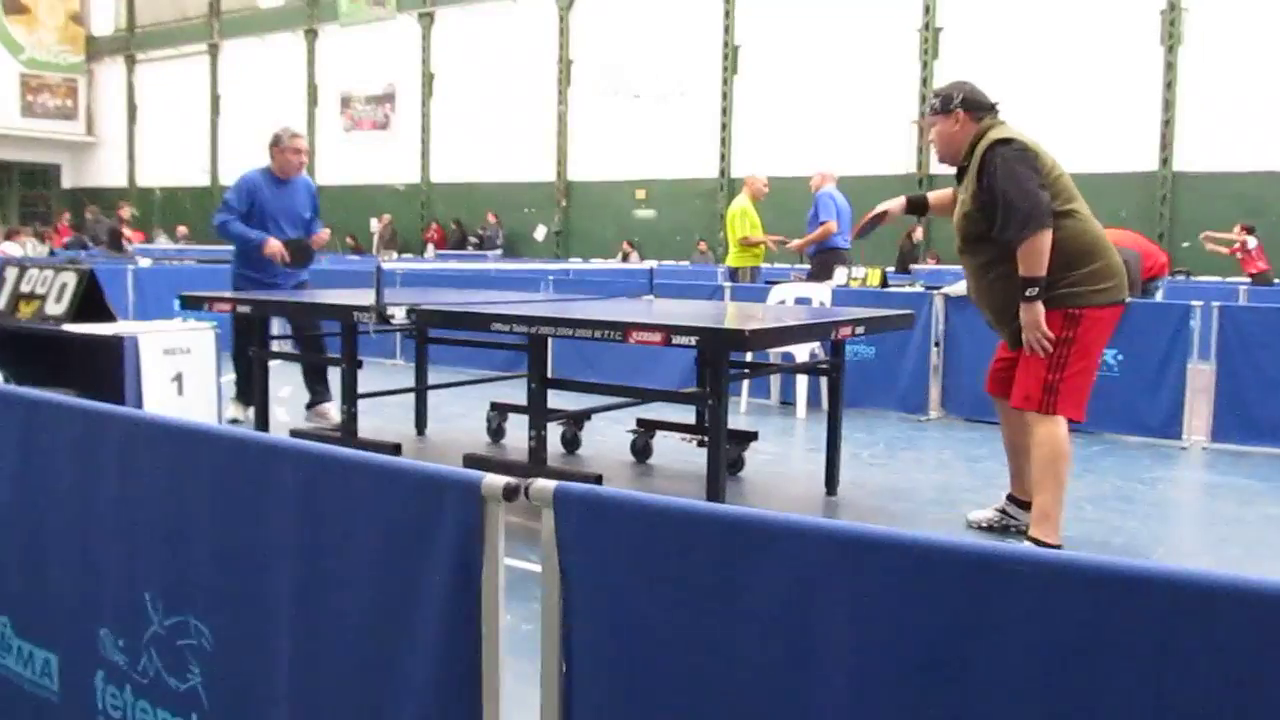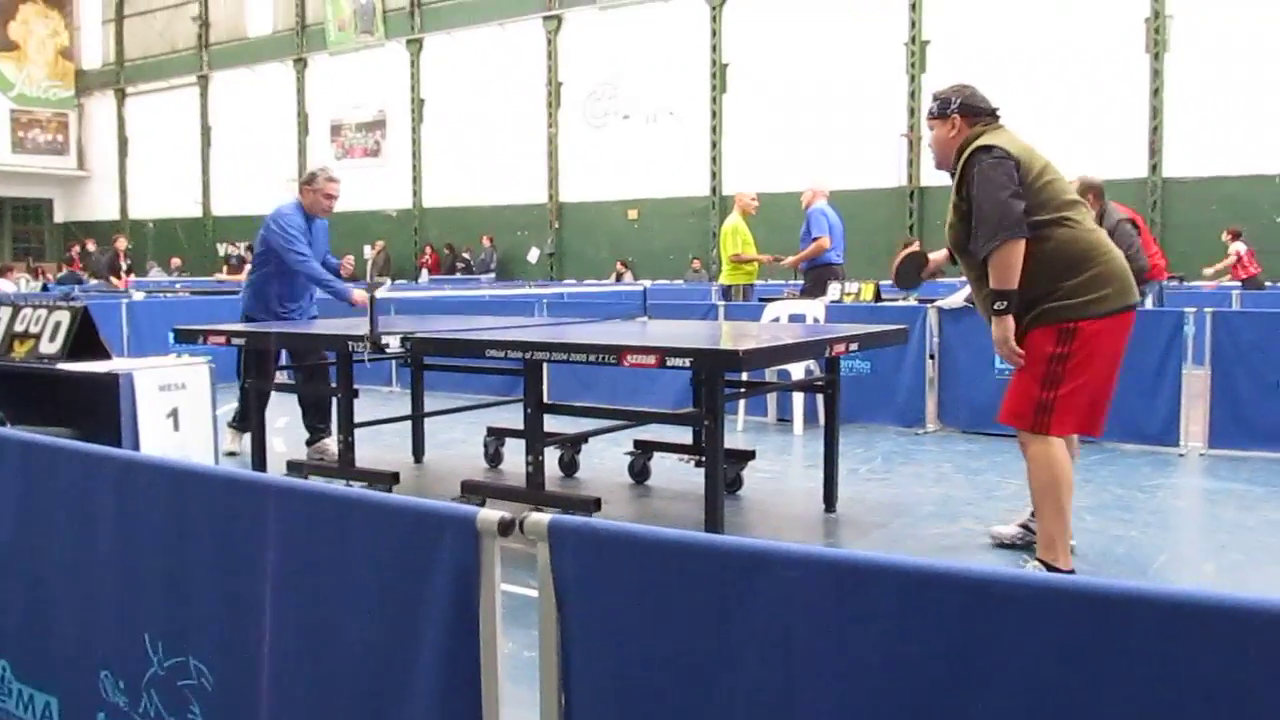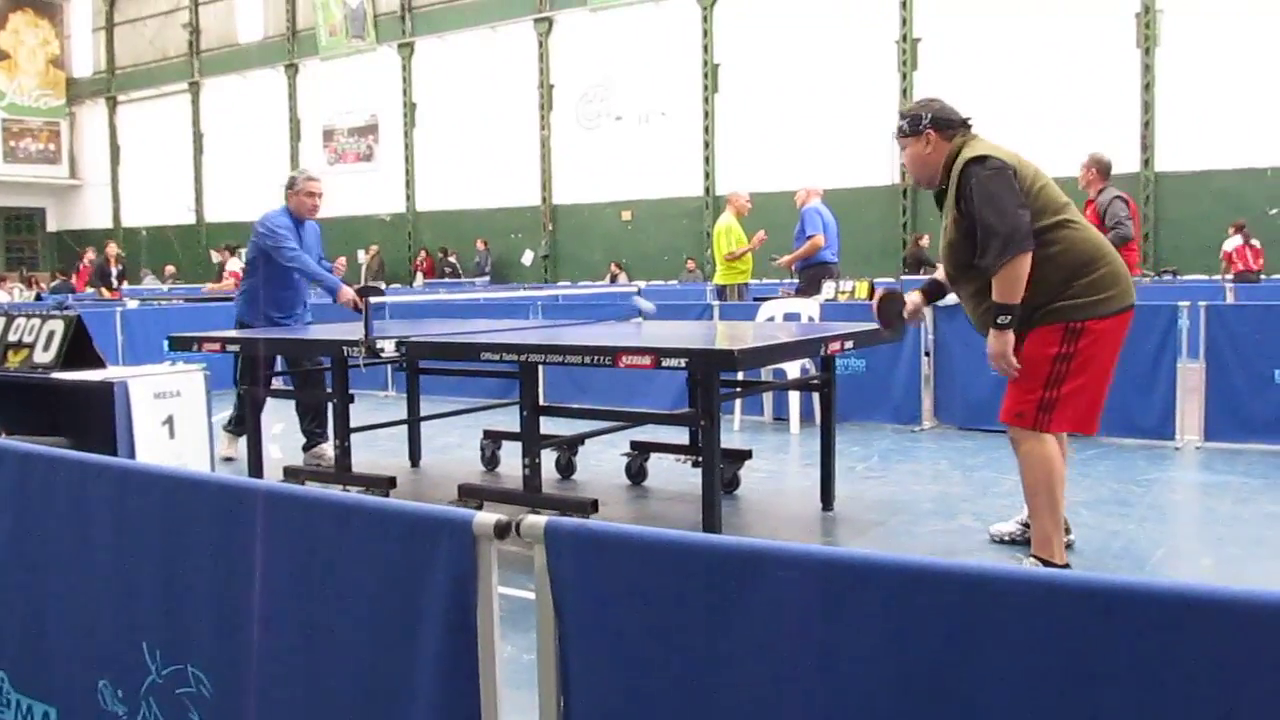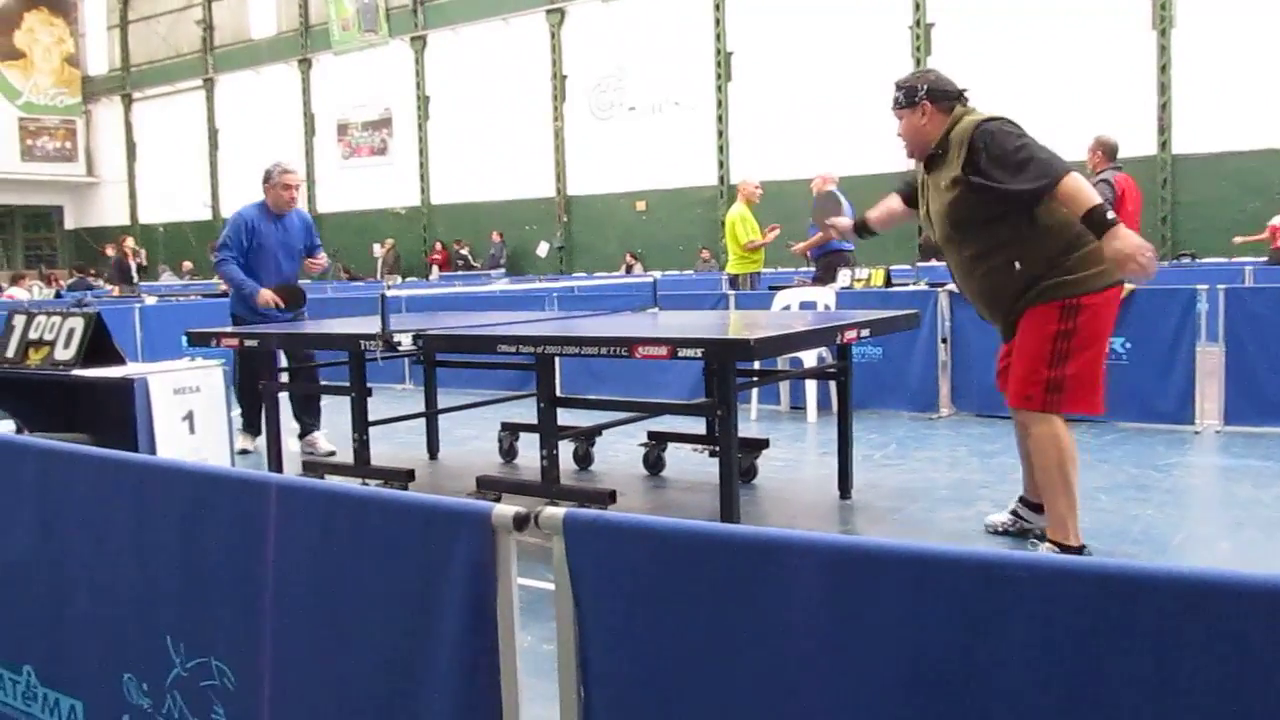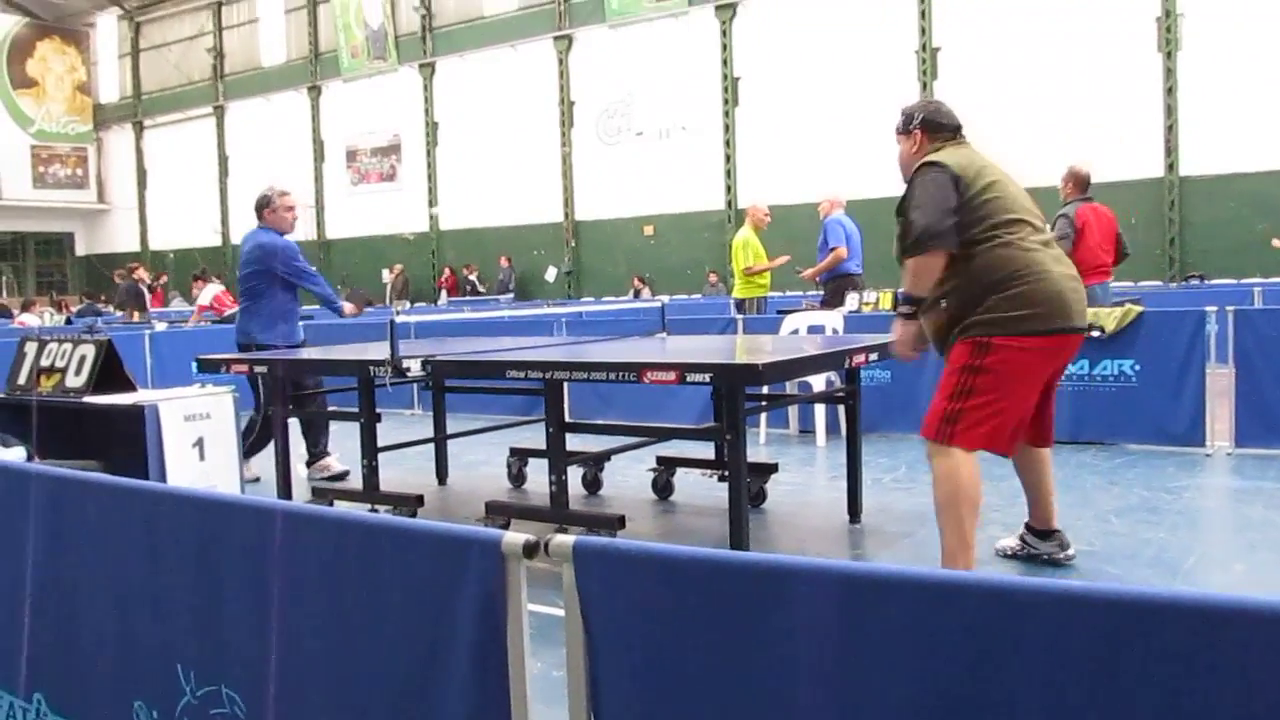
dt=0.4s
person 1, frame 1
left shoulder: (1002, 152)
right shoulder: (984, 156)
left elbow: (1032, 224)
right elbow: (964, 199)
left wrist: (1030, 299)
right wrist: (907, 205)
left hip: (1073, 295)
right hip: (1050, 298)
left knee: (1041, 410)
right knee: (1011, 399)
left ankle: (1045, 542)
right ankle: (1021, 505)
person 1, frame 2
left shoulder: (985, 158)
right shoulder: (993, 153)
left elbow: (1006, 237)
left wrist: (1001, 312)
right wrist: (947, 255)
left hip: (1076, 304)
right hip: (1086, 298)
left knee: (1036, 428)
right knee: (1053, 422)
left ankle: (1055, 566)
right ankle: (1047, 524)
person 1, frame 3
left shoulder: (979, 171)
right shoulder: (958, 181)
left elbow: (1011, 249)
right elbow: (967, 260)
left wrist: (1002, 325)
right wrist: (923, 294)
left hip: (1078, 304)
right hip: (1062, 304)
left knee: (1028, 425)
right knee: (1044, 420)
left ankle: (1050, 561)
right ankle: (1045, 520)
person 1, frame 4
left shoulder: (983, 135)
right shoulder: (939, 159)
left elbow: (1053, 175)
right elbow: (910, 199)
left wrist: (1108, 226)
right wrist: (860, 225)
left hip: (1067, 281)
right hip: (1034, 288)
left knee: (1035, 408)
right knee: (1023, 399)
left ankle: (1067, 543)
right ankle: (1037, 507)
person 1, frame 5
left shoulder: (935, 170)
right shoulder: (982, 170)
left elbow: (927, 242)
left wrist: (908, 312)
right wrist: (938, 318)
left hip: (1011, 321)
right hip: (1057, 313)
left knee: (949, 441)
right knee: (1021, 428)
right ankle: (1043, 534)
person 2, frame 1
left shoulder: (307, 186)
right shoulder: (250, 184)
right elbow: (222, 222)
left wrist: (319, 235)
right wrist: (261, 241)
left hip: (294, 280)
right hip: (252, 281)
left knee: (311, 339)
right knee: (247, 346)
left ankle: (321, 404)
right ankle: (243, 399)
person 2, frame 2
left shoulder: (321, 223)
right shoulder: (285, 219)
right elbow: (302, 263)
left wrist: (338, 266)
right wrist: (346, 291)
left hip: (302, 312)
right hip: (262, 312)
left knee: (317, 376)
right knee: (257, 380)
left ankle: (319, 439)
right ankle: (238, 428)
person 2, frame 3
left shoulder: (313, 229)
right shoulder: (272, 224)
right elbow: (294, 259)
left wrist: (332, 269)
right wrist: (336, 288)
left hip: (297, 319)
right hip: (257, 319)
left knee: (312, 382)
right knee: (253, 388)
left ankle: (317, 445)
right ankle: (233, 432)
person 2, frame 4
left shoulder: (303, 219)
right shoulder: (245, 219)
left elbow: (315, 250)
right elbow: (223, 261)
left wrist: (319, 260)
right wrist: (254, 290)
left hip: (290, 311)
right hip: (250, 314)
left knee: (305, 372)
right knee: (251, 377)
left ankle: (310, 433)
right ankle: (249, 430)
person 2, frame 5
left shoulder: (252, 241)
right shoulder: (276, 246)
right elbow: (310, 280)
right wrist: (339, 304)
left hip: (284, 337)
right hip: (263, 340)
left knee: (312, 396)
right knee: (270, 408)
left ankle: (319, 459)
right ankle: (239, 458)
